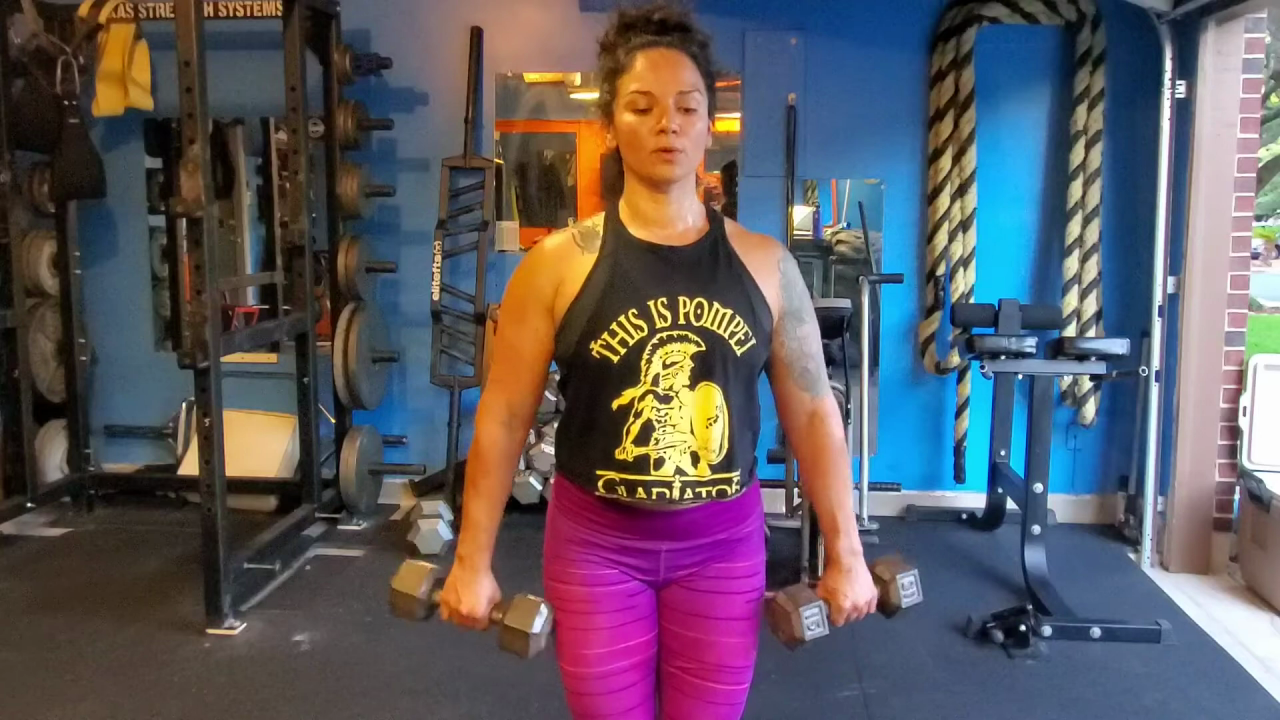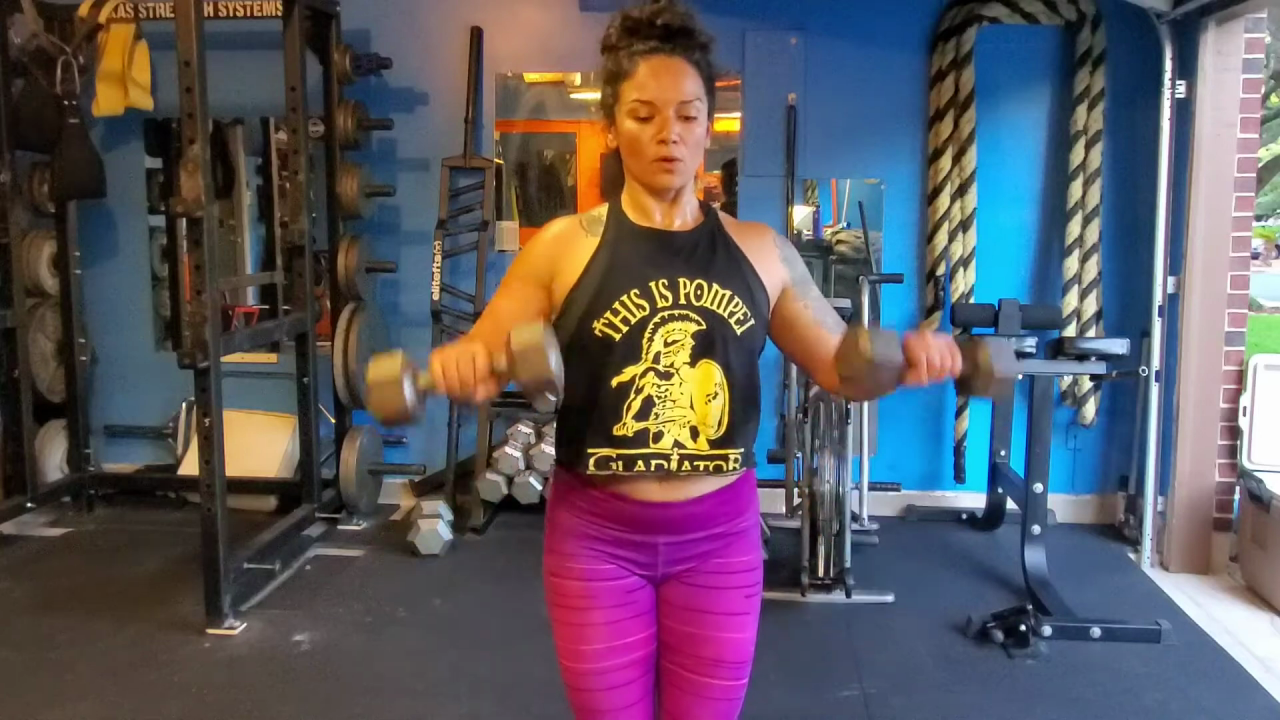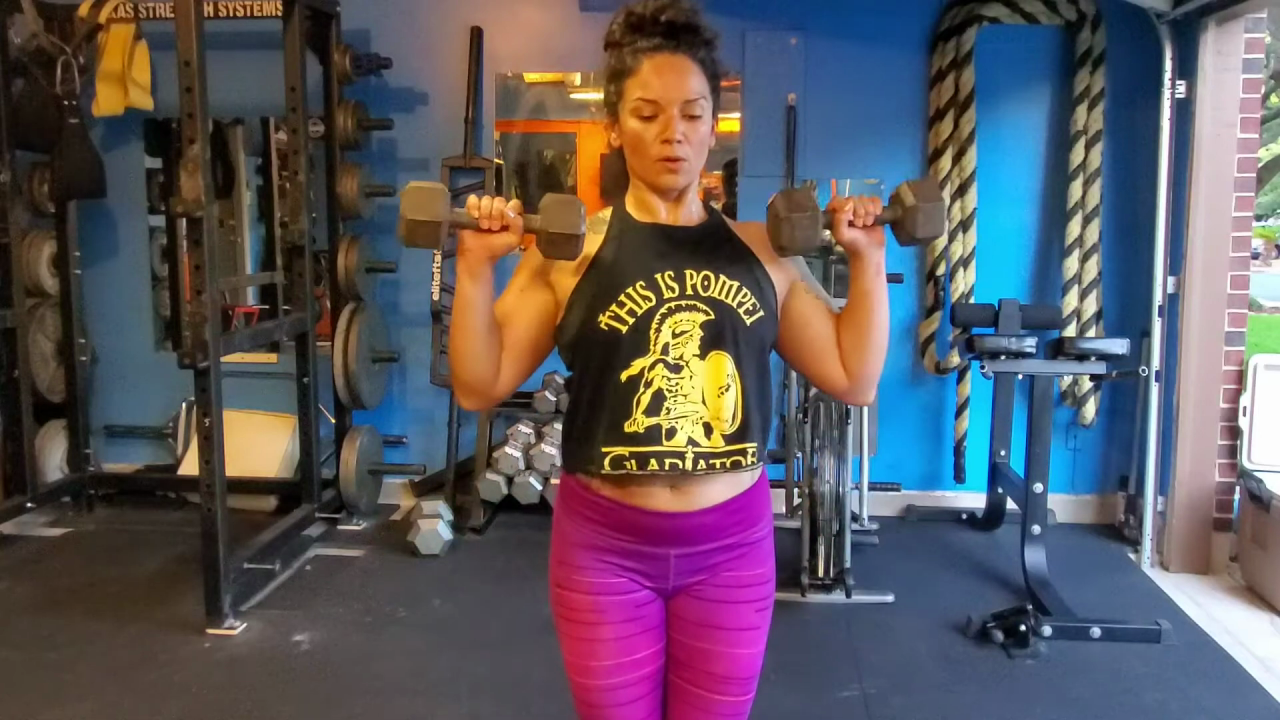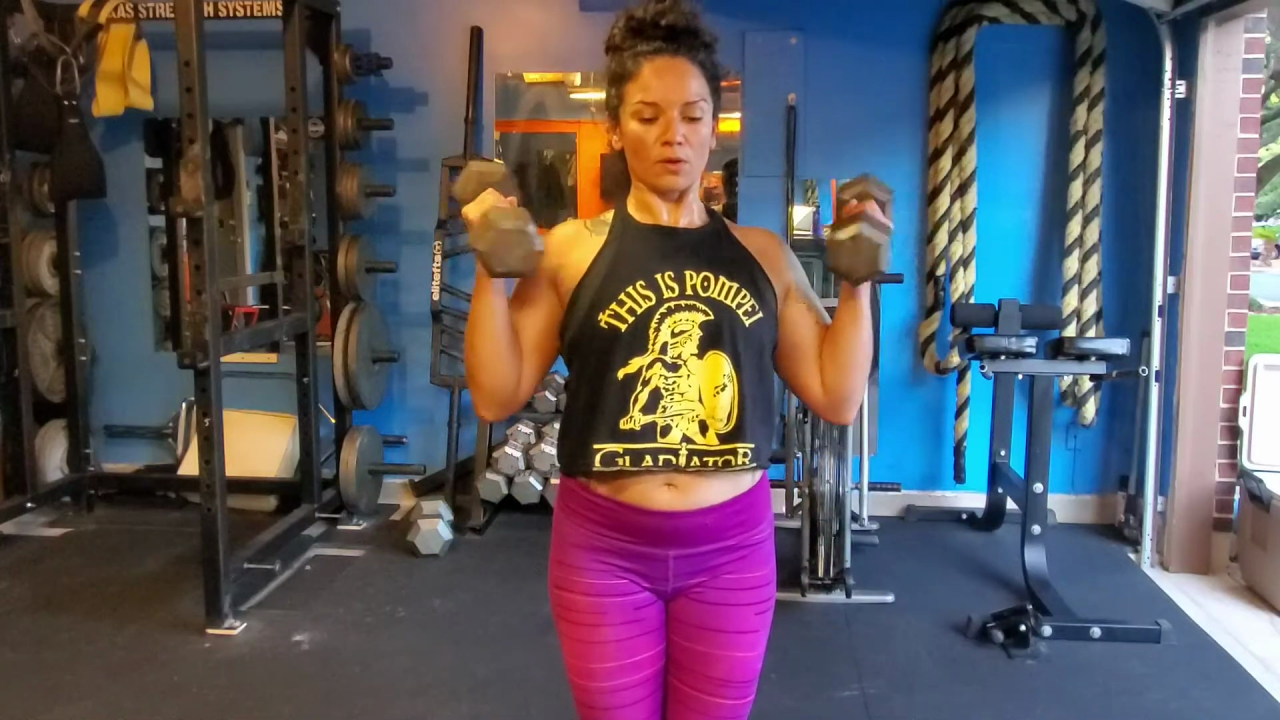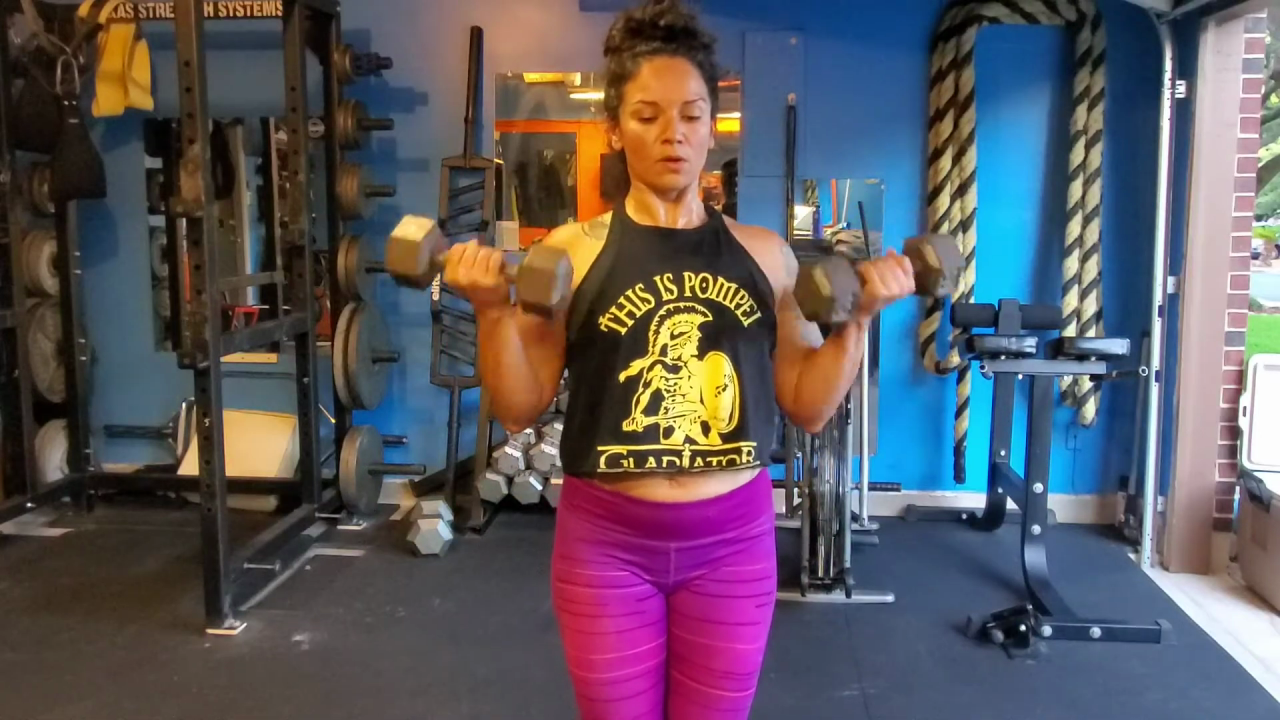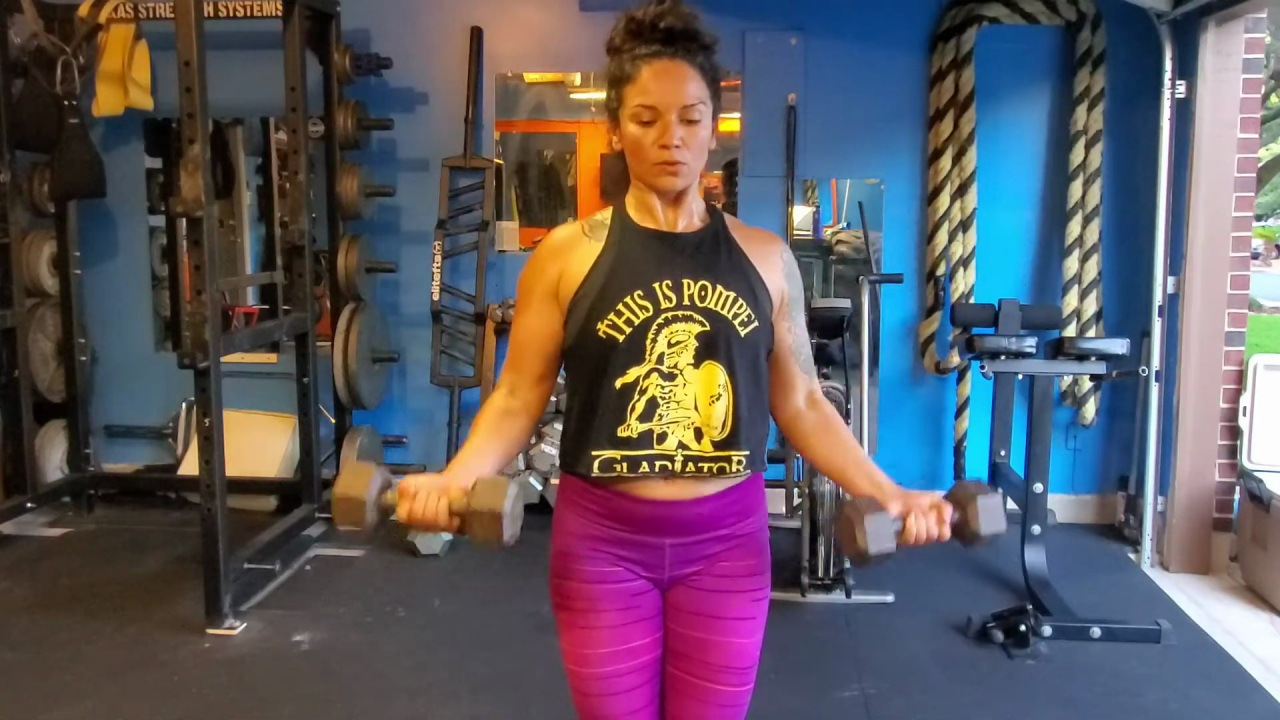
dt=0.5s
person 1, frame 1
left shoulder: (765, 265)
right shoulder: (559, 262)
left elbow: (812, 411)
right elbow: (502, 417)
left wrist: (846, 553)
right wrist: (473, 560)
left hip: (721, 545)
right hip: (596, 541)
person 1, frame 2
left shoulder: (759, 250)
right shoulder: (565, 246)
left elbow: (841, 363)
right elbow: (479, 361)
left wrist: (903, 361)
right wrist: (457, 367)
left hip: (719, 537)
right hip: (596, 537)
person 1, frame 3
left shoulder: (764, 251)
right shoulder: (567, 252)
left elbow: (855, 379)
right elbow: (478, 387)
left wrist: (867, 259)
right wrist: (475, 267)
left hip: (732, 543)
right hip: (603, 543)
person 1, frame 4
left shoulder: (763, 254)
right shoulder: (569, 251)
left elbow: (836, 398)
right elbow: (495, 398)
left wrist: (857, 276)
right wrist: (491, 270)
left hip: (732, 546)
right hip: (602, 545)
person 1, frame 5
left shoulder: (764, 254)
right shoulder: (571, 251)
left elbow: (806, 403)
right elbow: (520, 405)
left wrist: (861, 315)
right wrist: (492, 312)
left hip: (732, 539)
right hip: (606, 539)
person 1, frame 6
left shoulder: (764, 256)
right shoulder: (568, 253)
left elbow: (799, 401)
right elbow: (517, 397)
left wrist: (885, 492)
right wrist: (454, 479)
left hip: (725, 539)
right hip: (602, 537)
